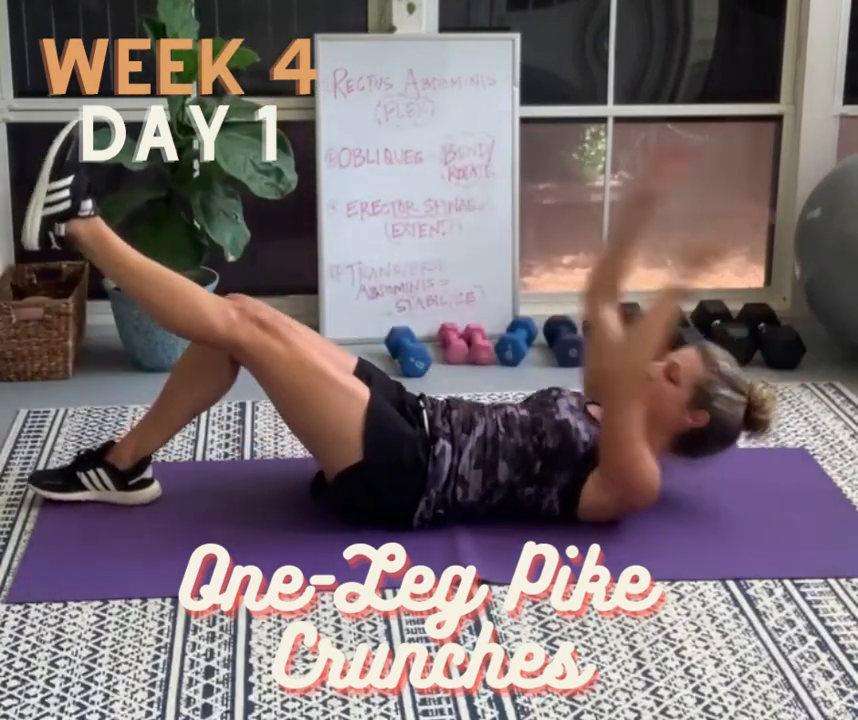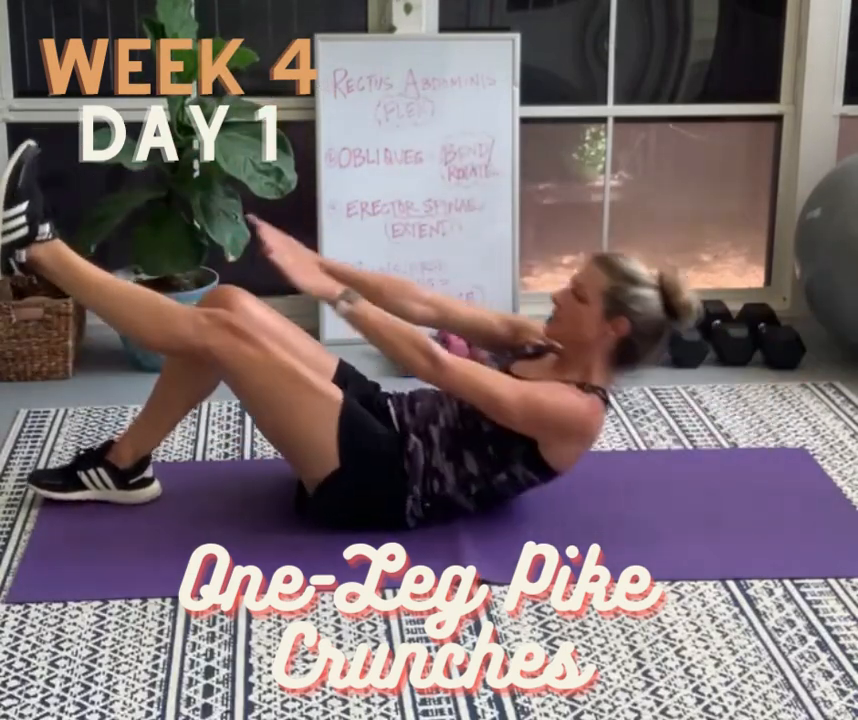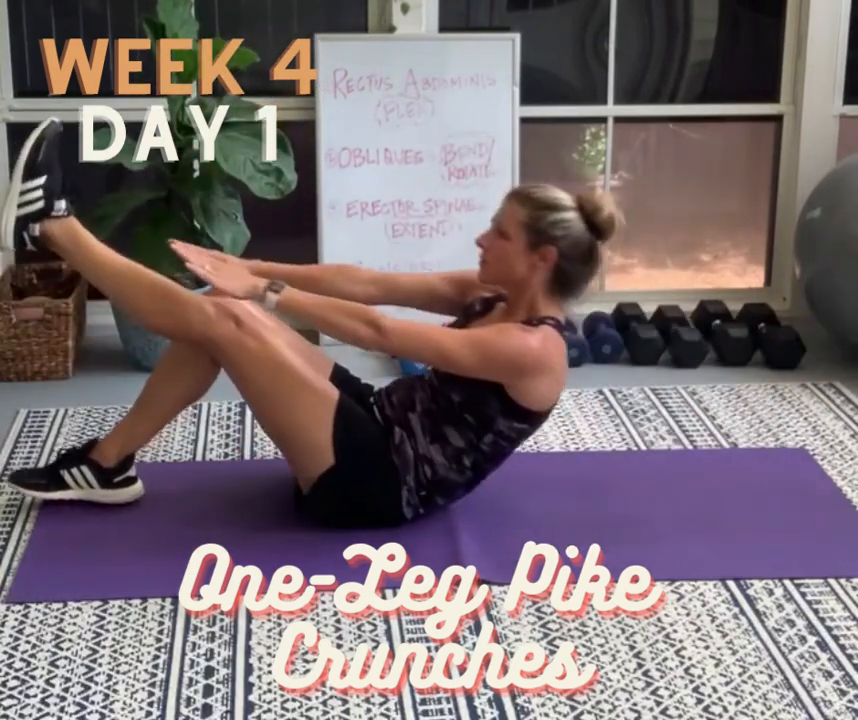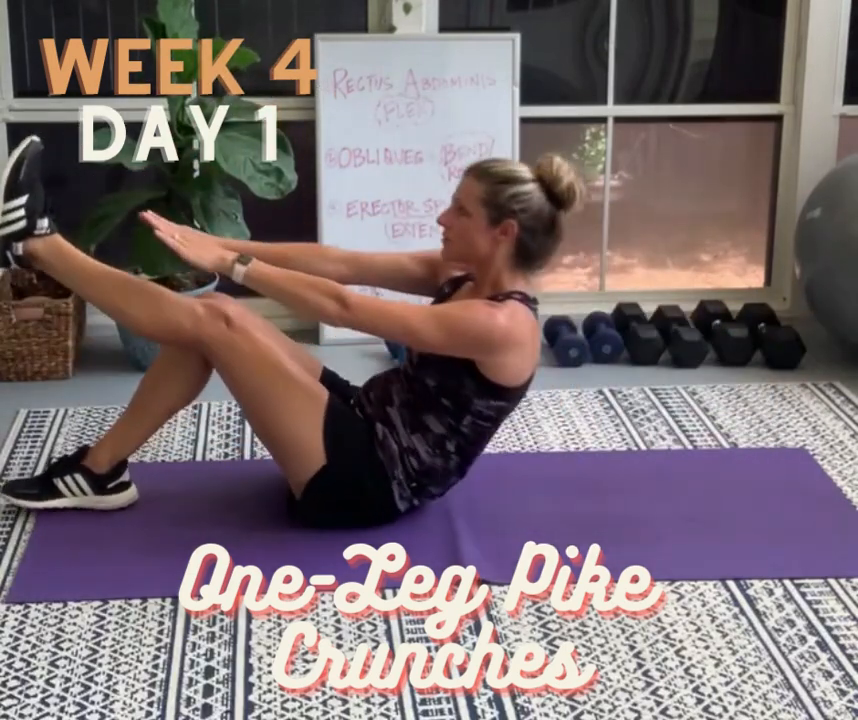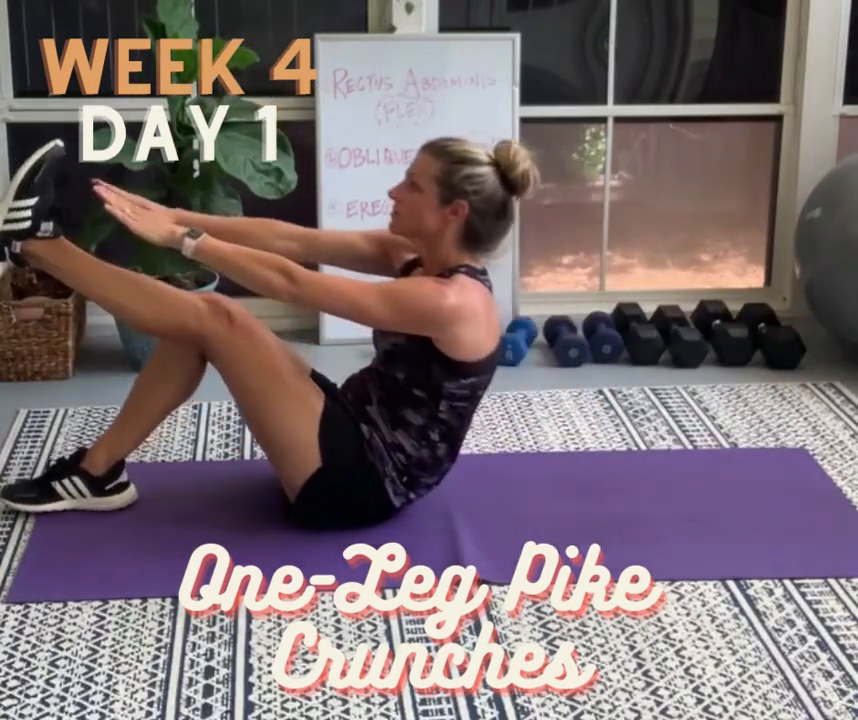
dt=0.3s
person 1, frame 1
left shoulder: (632, 480)
right shoulder: (599, 417)
left elbow: (628, 395)
right elbow: (600, 310)
left wrist: (665, 304)
right wrist: (636, 213)
left hip: (397, 477)
right hip: (412, 423)
left knee: (236, 325)
right knee: (243, 310)
left ankle: (80, 226)
right ankle: (123, 466)
person 1, frame 2
left shoulder: (577, 411)
right shoulder: (547, 344)
left elbow: (438, 367)
right elbow: (430, 307)
left wrist: (331, 292)
right wrist: (323, 264)
left hip: (384, 485)
right hip: (389, 425)
left knee: (216, 331)
right knee: (227, 303)
right ankle: (121, 466)
person 1, frame 3
left shoulder: (534, 351)
right shoulder: (495, 298)
left elbow: (378, 333)
right elbow: (370, 284)
left wrist: (265, 292)
right wrist: (253, 269)
left hip: (376, 481)
right hip: (375, 425)
left knee: (222, 320)
right knee: (220, 312)
left ankle: (55, 226)
right ankle: (106, 466)
person 1, frame 4
left shoulder: (500, 324)
right shoulder: (466, 275)
left elbow: (342, 306)
right elbow: (342, 262)
left wrist: (230, 262)
right wrist: (224, 245)
left hip: (369, 482)
right hip: (365, 430)
left knee: (214, 321)
right knee: (208, 315)
right ankle: (99, 473)
person 1, frame 5
left shoulder: (451, 302)
right shoulder: (421, 256)
left elbow: (292, 283)
right elbow: (295, 240)
left wrist: (181, 239)
right wrist: (176, 216)
left hip: (361, 481)
right hip: (352, 431)
left knee: (215, 318)
right knee: (200, 318)
right ankle: (96, 474)
